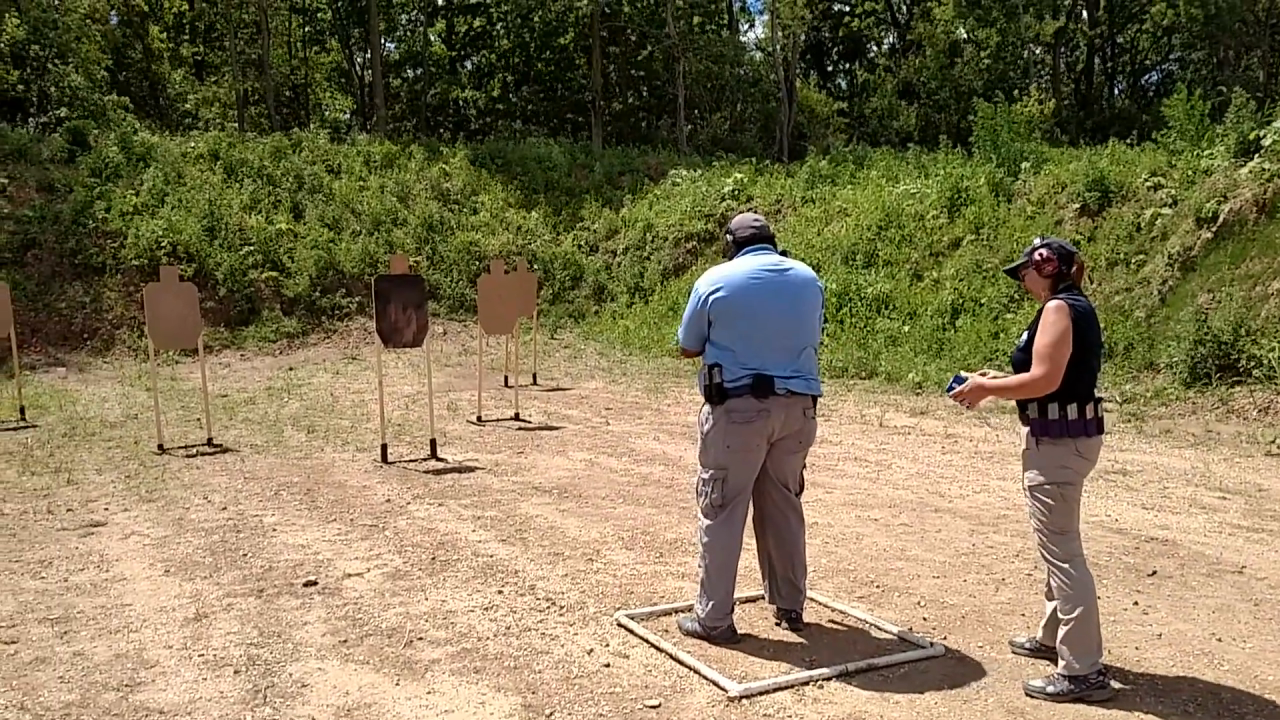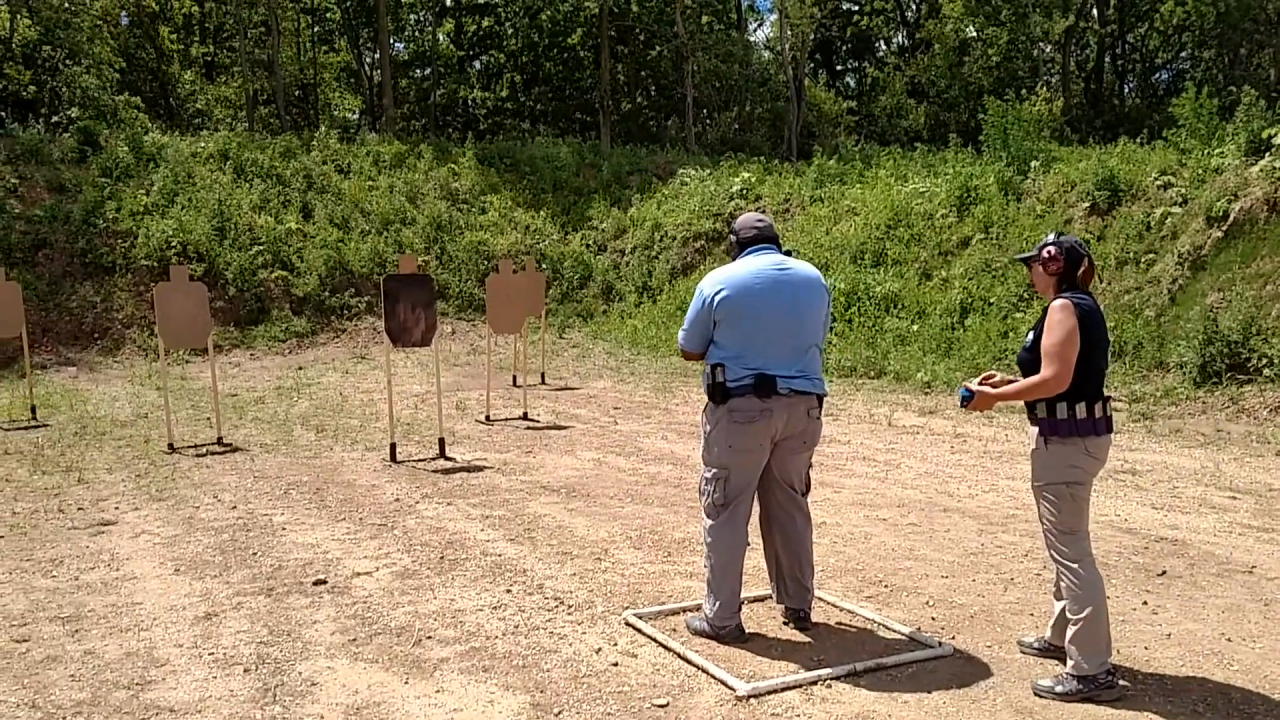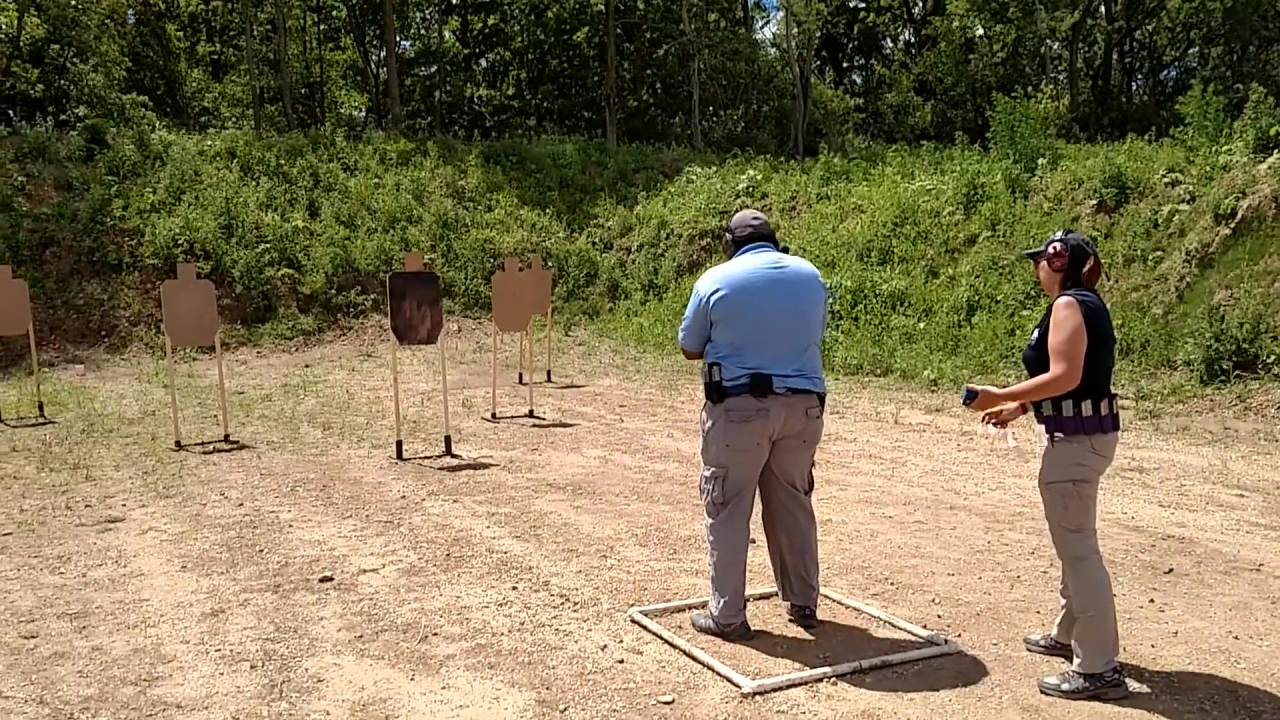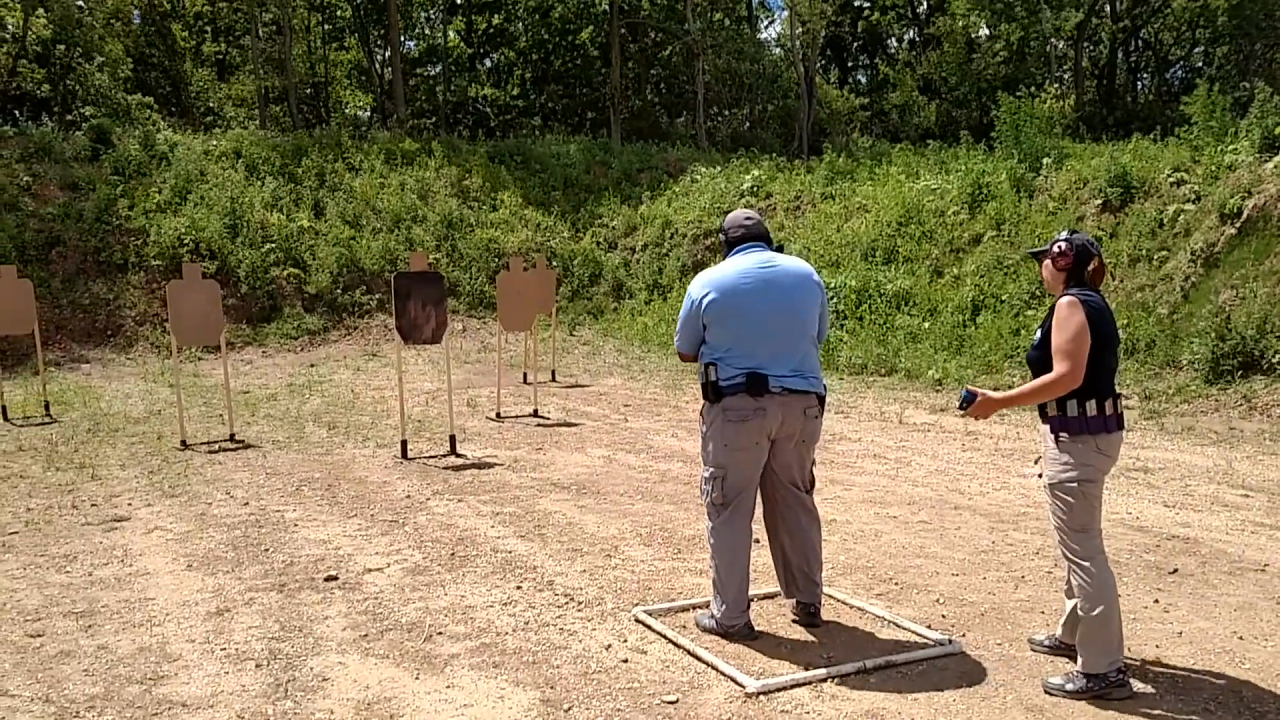
dt=0.2s
person 1, frame 1
left shoulder: (1059, 307)
right shoulder: (1073, 307)
left elbow: (1044, 380)
left wrist: (986, 388)
right wrist: (999, 379)
left hip: (1058, 440)
right hip: (1066, 435)
left knee: (1062, 550)
right knee: (1057, 545)
left ankle: (1083, 670)
right ankle: (1053, 636)
person 1, frame 2
left shoulder: (1064, 307)
right shoulder: (1080, 306)
left elbow: (1055, 380)
left wrist: (995, 396)
right wrist: (1008, 383)
left hip: (1067, 440)
right hip: (1076, 435)
left knee: (1071, 551)
right knee: (1065, 545)
left ankle: (1092, 671)
right ankle: (1062, 637)
person 1, frame 3
left shoulder: (1068, 304)
right shoulder: (1086, 303)
left elbow: (1064, 377)
left wrist: (1001, 396)
right wrist: (1019, 408)
left hip: (1074, 438)
right hip: (1083, 432)
left knee: (1078, 548)
right knee: (1073, 544)
left ankle: (1099, 668)
right ankle: (1070, 634)
person 1, frame 4
left shoulder: (1071, 304)
right shoulder: (1091, 304)
left elbow: (1066, 377)
left wrist: (999, 401)
left hip: (1079, 438)
right hip: (1090, 431)
left knee: (1083, 549)
right knee: (1078, 544)
left ankle: (1102, 669)
right ankle: (1074, 634)
person 2, frame 1
left shoulder: (716, 281)
right shoulder: (809, 279)
left elbow: (689, 347)
left hip: (738, 408)
right hip: (798, 406)
left knee: (722, 512)
right knee: (784, 507)
left ankle: (714, 618)
right ankle: (790, 606)
person 2, frame 2
left shoulder: (720, 282)
right shoulder: (813, 278)
left elbow: (690, 350)
left hip: (741, 408)
right hip: (802, 406)
left knee: (726, 512)
right knee: (790, 506)
left ankle: (721, 618)
right ankle: (798, 605)
person 2, frame 3
left shoulder: (715, 281)
right shoulder: (810, 275)
left elbow: (691, 349)
left hip: (740, 407)
right hip: (803, 404)
left knee: (727, 510)
right knee: (793, 505)
left ankle: (727, 615)
right ankle: (803, 603)
person 2, frame 4
left shoulder: (708, 283)
right shoulder: (805, 273)
left elbow: (687, 352)
right elbow: (819, 336)
left hip: (738, 407)
right hip: (801, 403)
left knee: (729, 512)
right knee: (795, 503)
left ankle: (730, 616)
right ankle: (808, 601)
